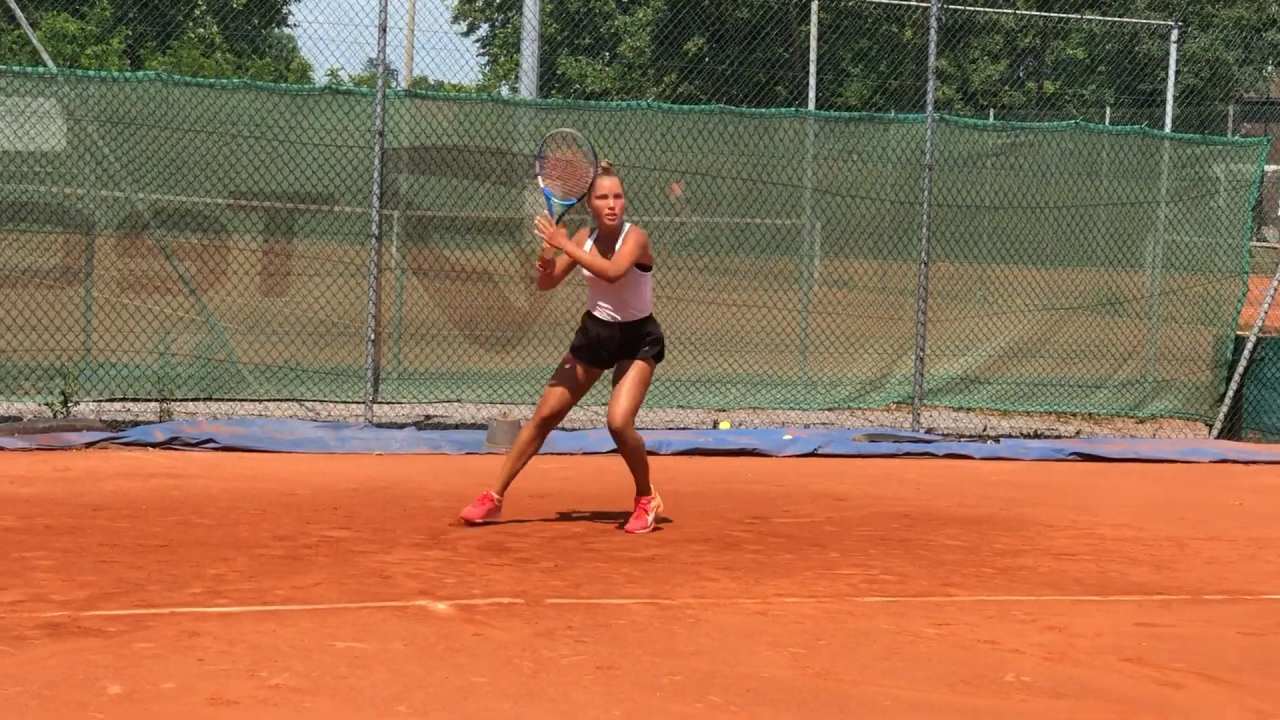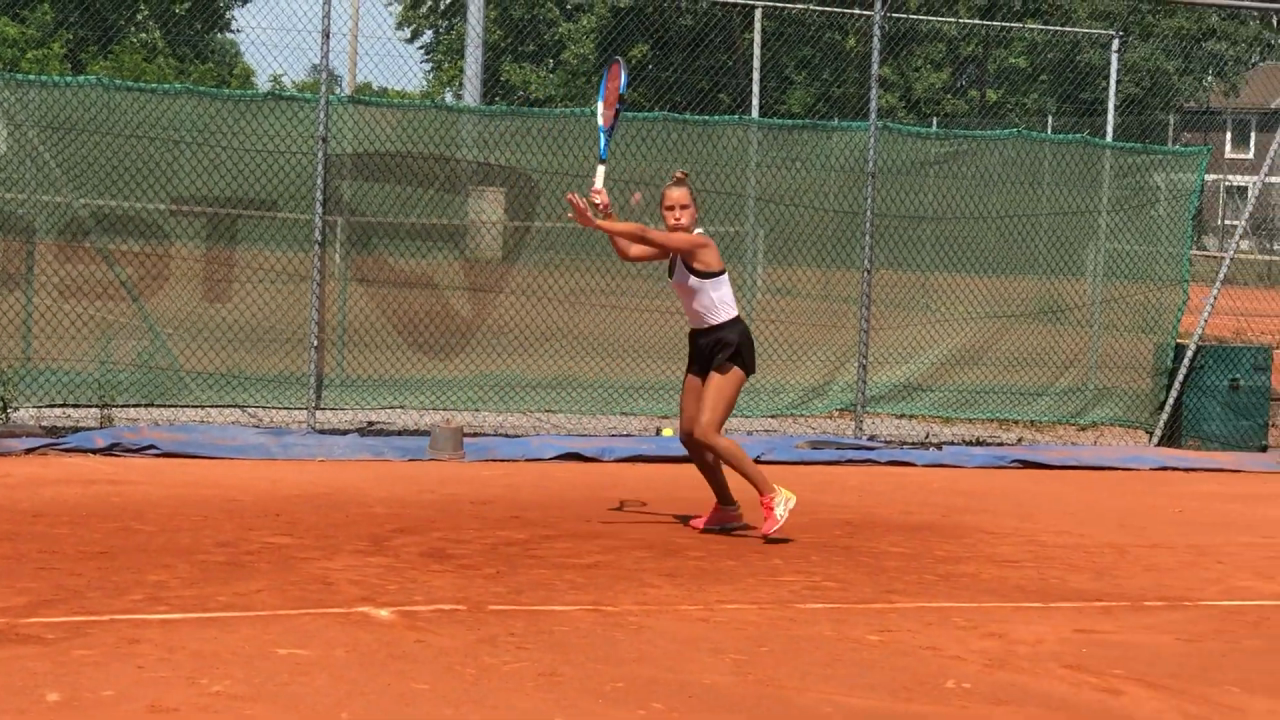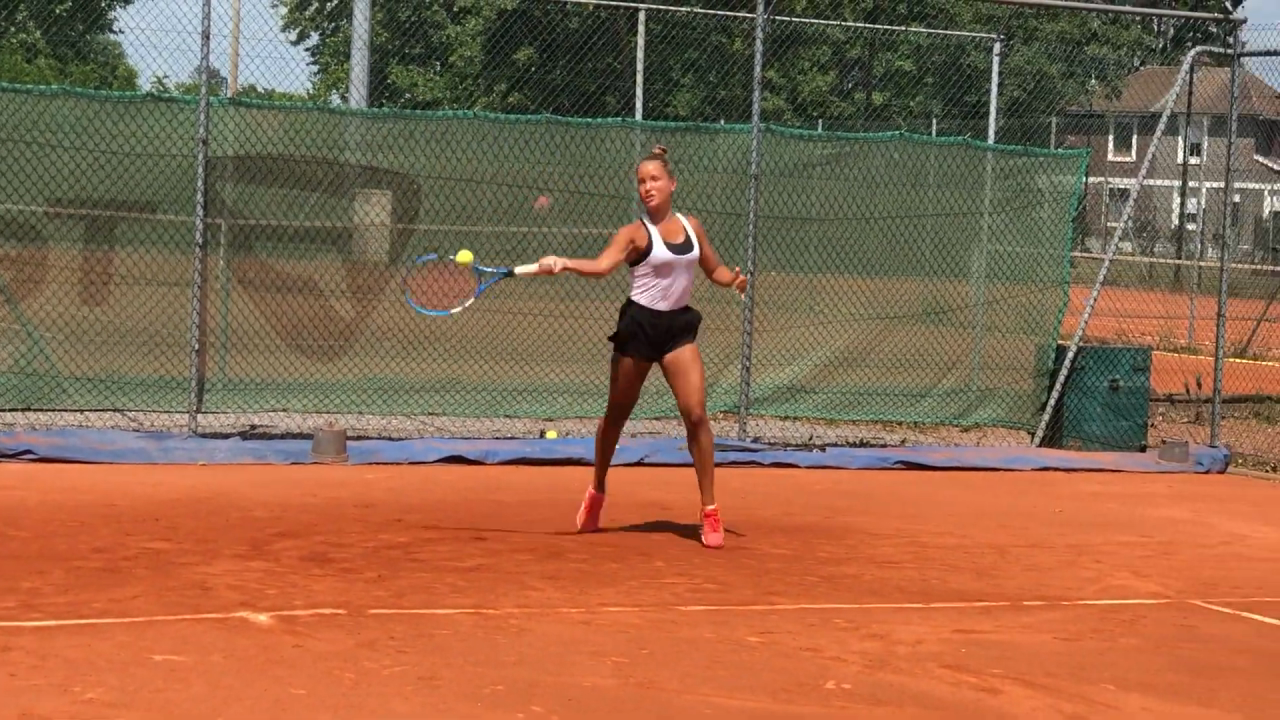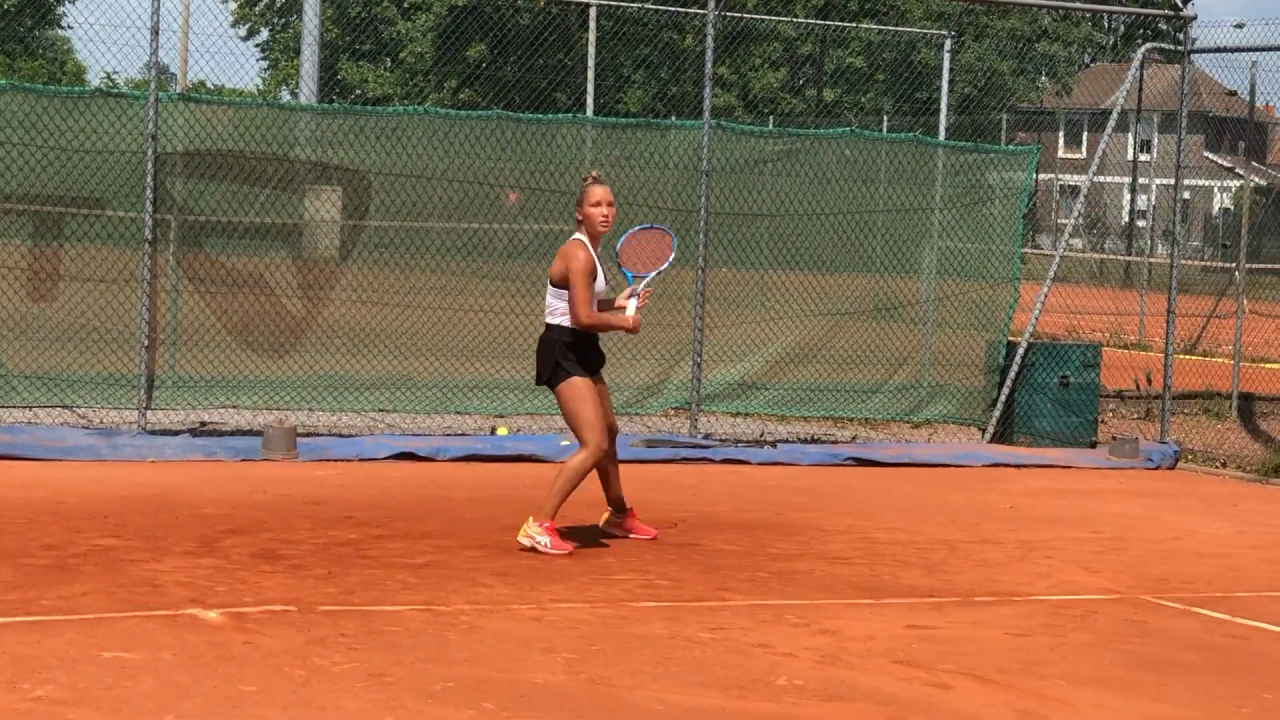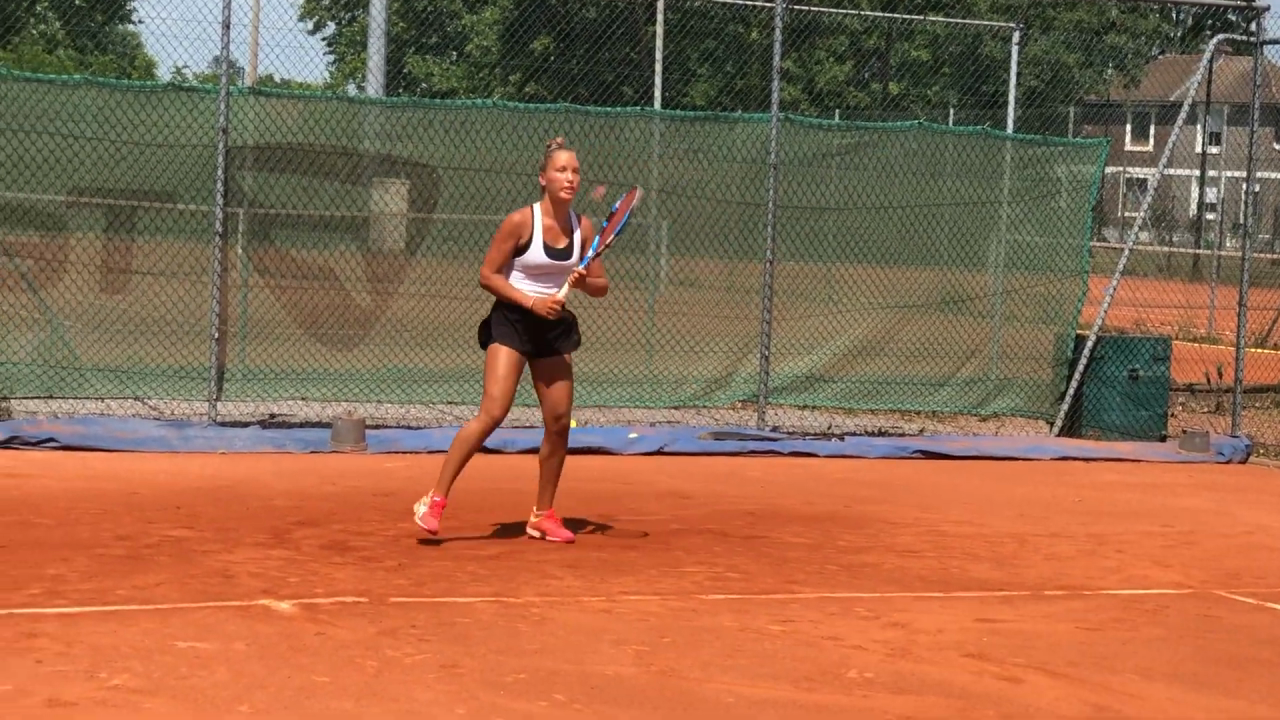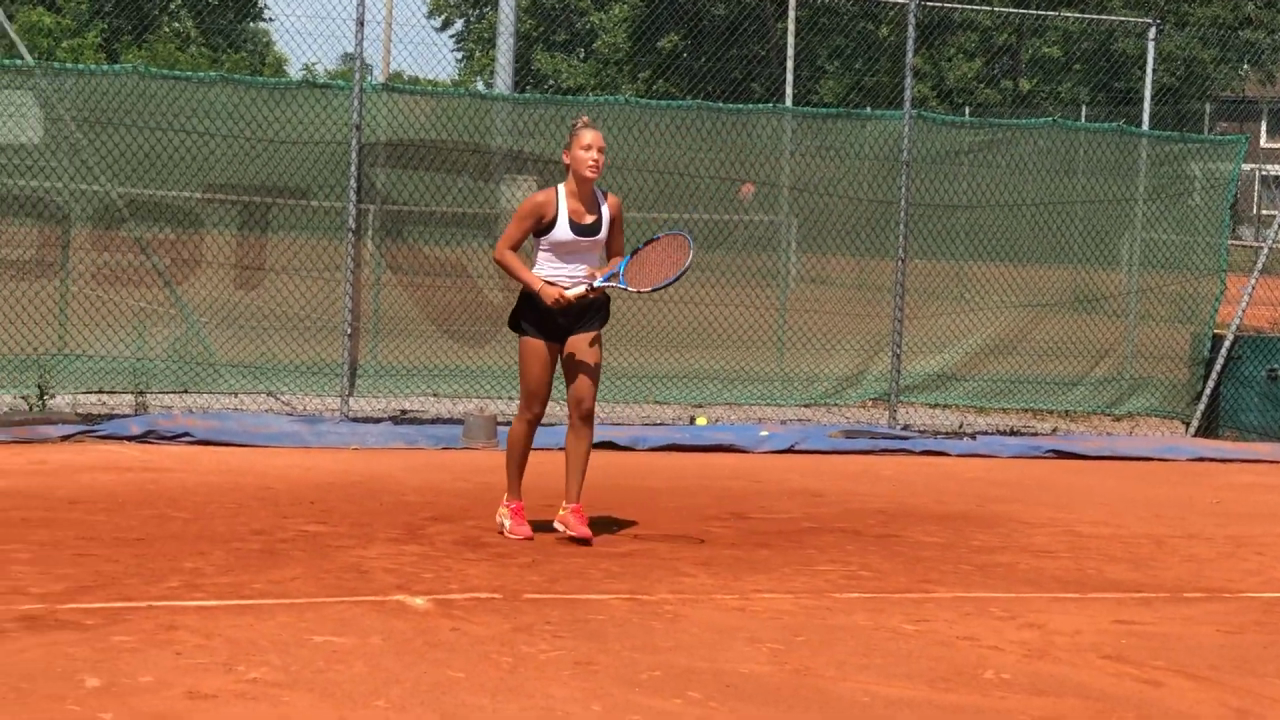
dt=0.5s
person 1, frame 1
left shoulder: (635, 237)
right shoulder: (584, 237)
left elbow: (611, 271)
right elbow: (545, 284)
left wrist: (564, 246)
right wrist: (546, 264)
left hip: (637, 338)
right hip: (594, 333)
left knee: (619, 422)
right knee: (545, 414)
left ankle: (646, 499)
right ankle: (494, 496)
person 1, frame 2
left shoulder: (698, 245)
right shoulder: (673, 245)
left elbow: (640, 232)
right elbow: (627, 251)
left wrist: (596, 223)
right wrist: (603, 213)
left hip: (728, 343)
right hip: (702, 344)
left knee: (706, 435)
right knee: (689, 434)
left ankle: (774, 497)
right ankle: (727, 506)
person 1, frame 3
left shoulder: (691, 225)
right shoulder: (633, 232)
left elbow: (713, 272)
right elbow: (601, 266)
left wrist: (734, 278)
right wrist: (564, 263)
left hip: (678, 325)
right hip: (639, 325)
left knee: (696, 415)
right knee: (616, 417)
left ankle: (710, 512)
right ankle: (597, 493)
person 1, frame 4
left shoulder: (588, 251)
right shoulder: (578, 252)
right elbow: (583, 317)
left wrist: (622, 301)
right wrist: (622, 323)
left hip: (580, 352)
right hip: (565, 351)
left knee: (606, 435)
right knee: (595, 444)
left ankle: (619, 515)
right ankle: (538, 526)
person 1, frame 5
left shoulder: (585, 228)
right shoulder: (520, 221)
left elbow: (601, 287)
right elbow: (486, 274)
left wrist: (581, 281)
right wrist: (530, 300)
left hip: (553, 328)
right hip: (513, 321)
left knee: (558, 424)
right knee: (491, 414)
left ankle: (544, 515)
right ankle: (435, 501)
person 1, frame 6
left shoulder: (611, 205)
right shoulder: (544, 200)
left elbow: (616, 255)
right elbow: (502, 250)
left wrist: (607, 273)
right wrist: (539, 285)
left hip: (583, 307)
right hip: (542, 307)
left knee: (583, 410)
right knee: (532, 410)
left ankle: (572, 509)
right ankle: (512, 503)
